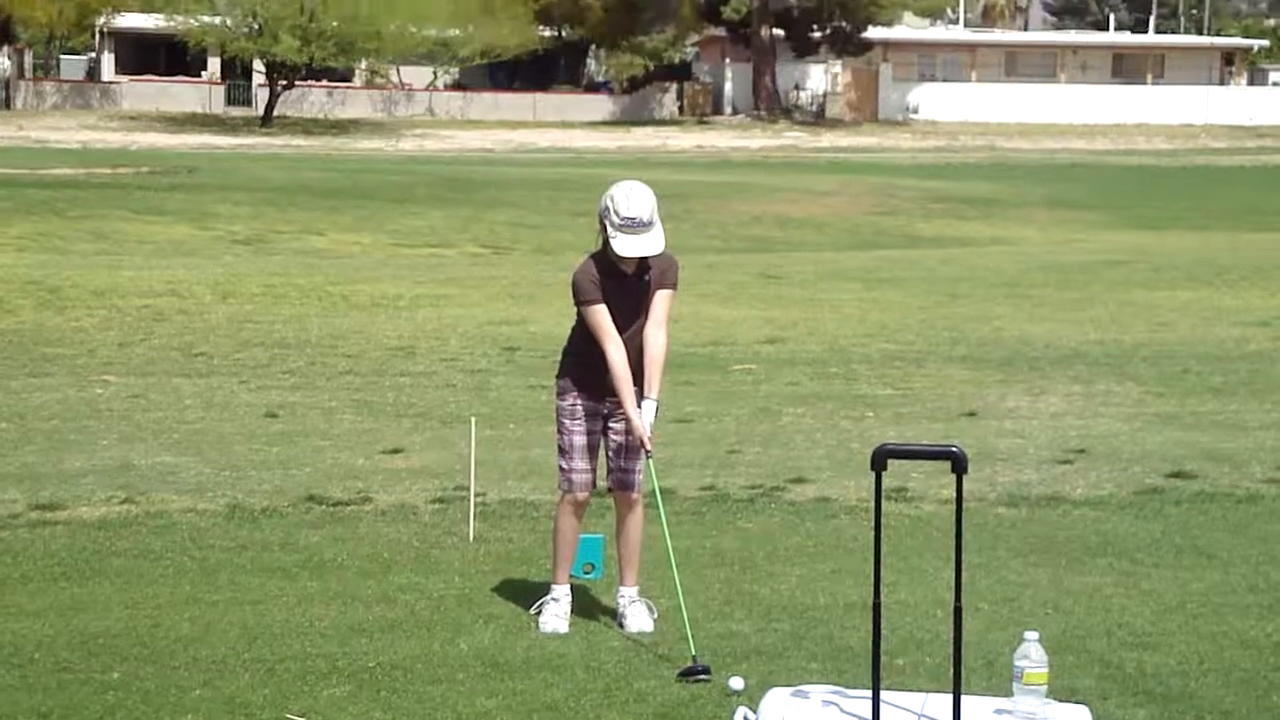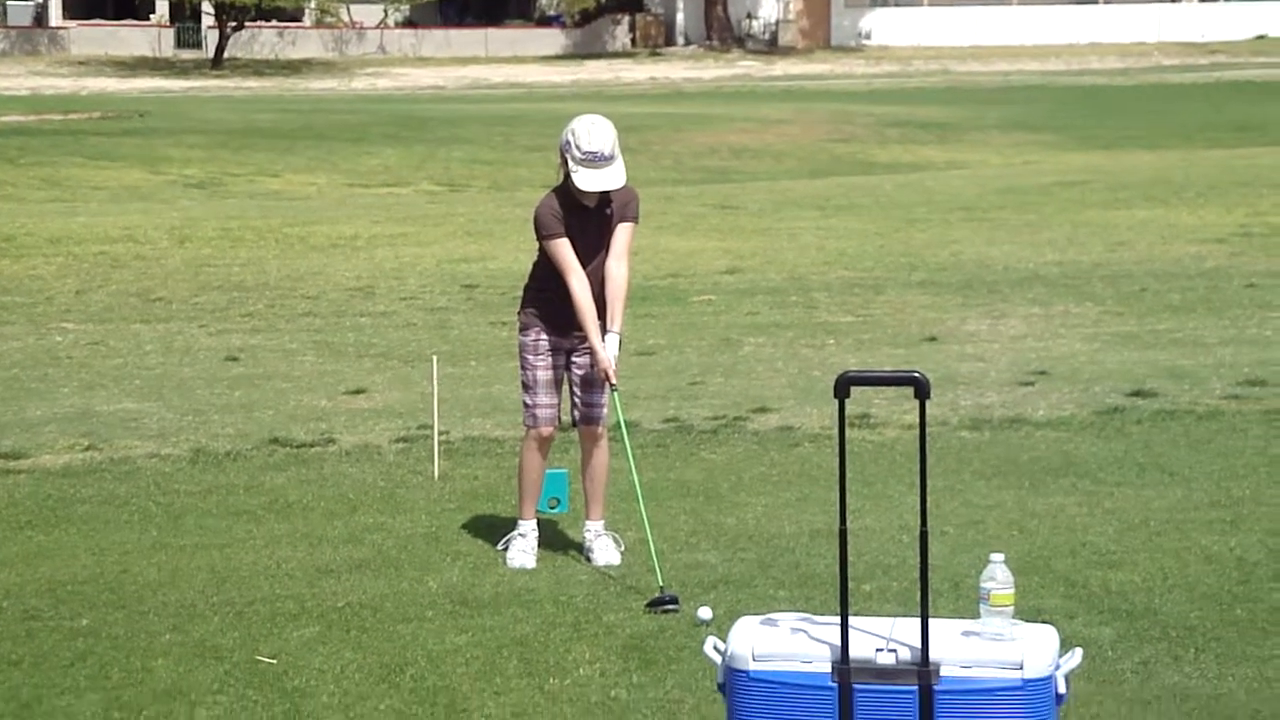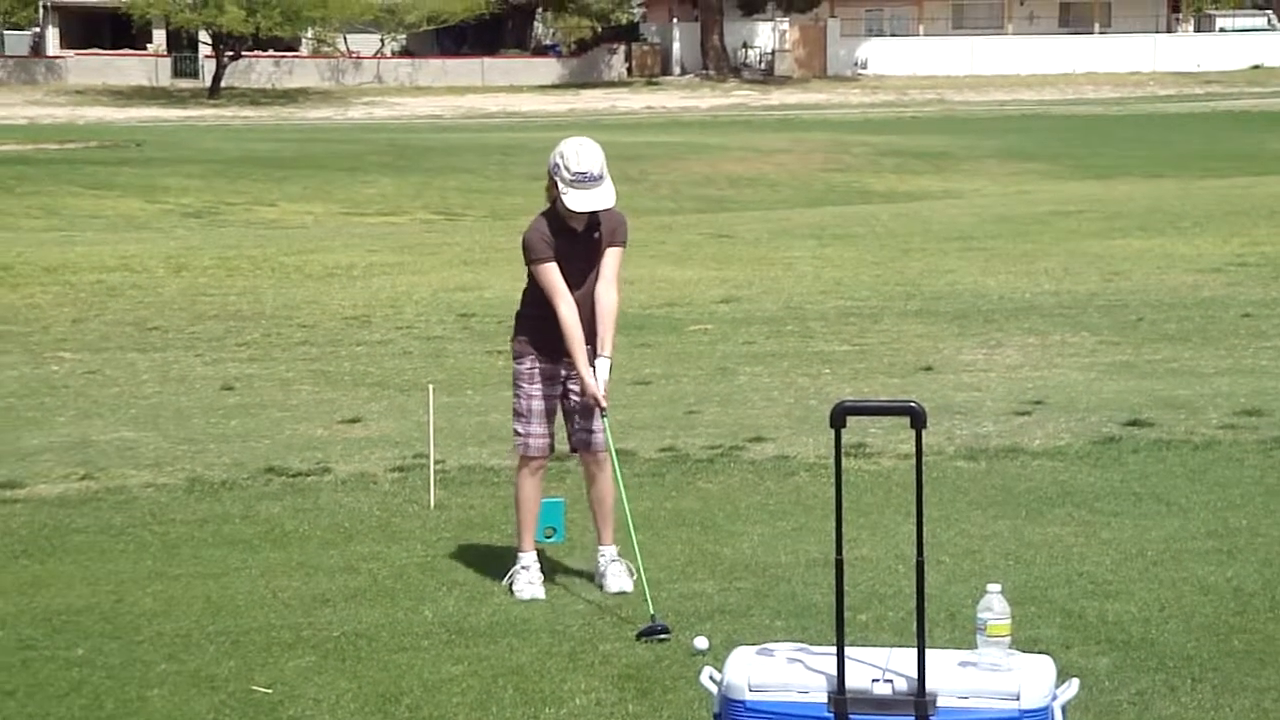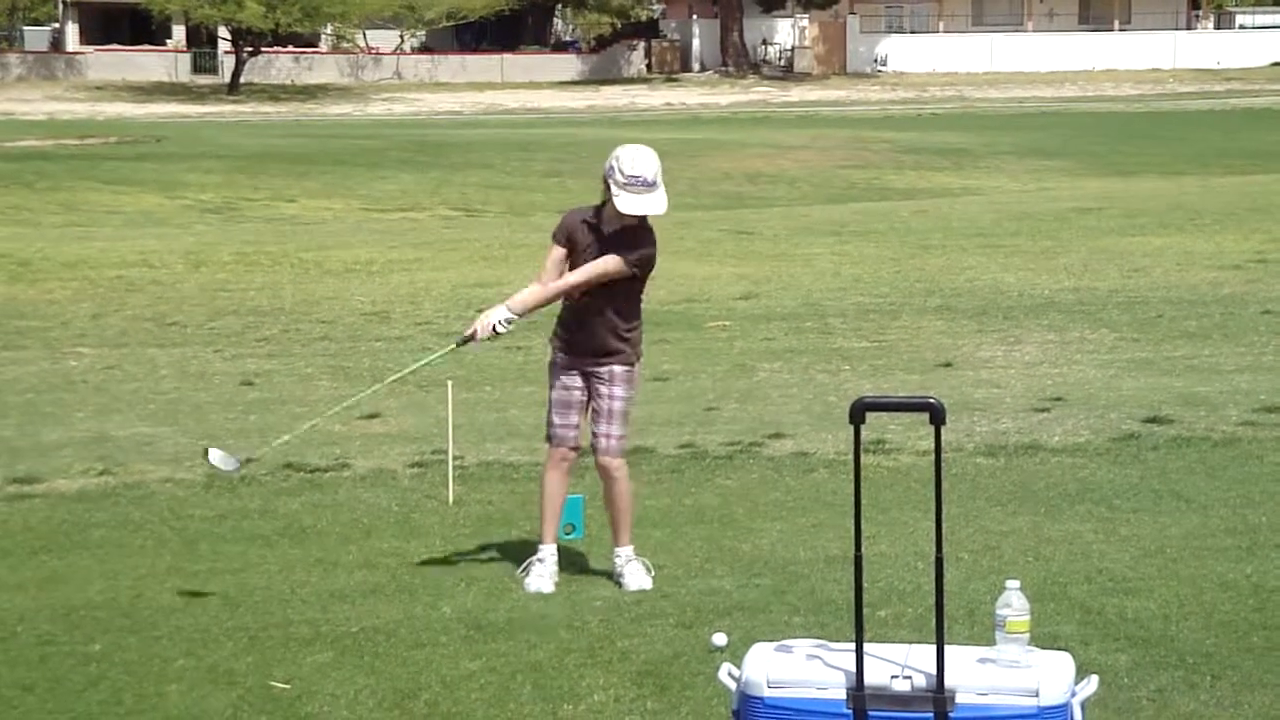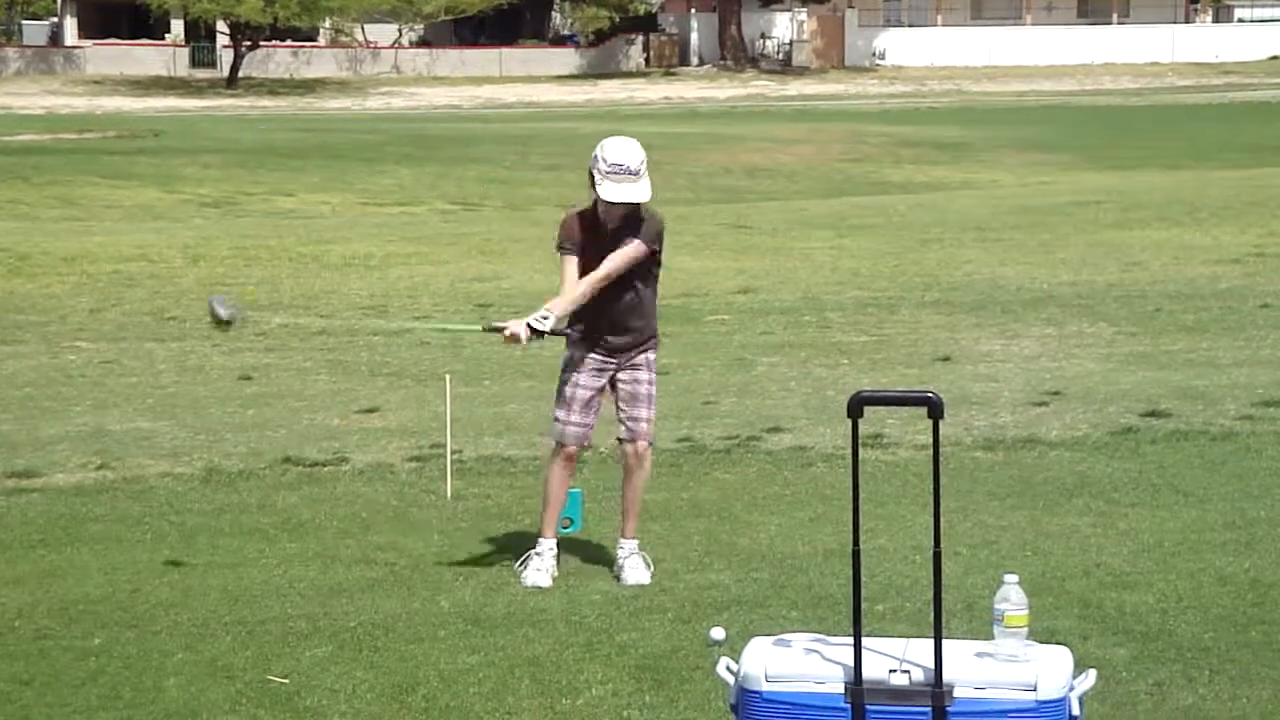
dt=1s
person 1, frame 1
left shoulder: (664, 267)
right shoulder: (588, 276)
left elbow: (655, 334)
right elbow: (612, 346)
left wrist: (649, 403)
right wrist: (632, 414)
left hip: (632, 390)
right hip: (582, 390)
left knee: (628, 494)
right knee: (576, 493)
left ankle: (629, 596)
right ankle: (559, 593)
person 1, frame 2
left shoulder: (625, 200)
right shoulder: (549, 210)
left elbow: (616, 267)
right elbow: (576, 279)
left wrist: (613, 335)
right wrist: (597, 347)
left hip: (595, 325)
right hip: (544, 325)
left knee: (594, 428)
right knee: (541, 429)
left ankle: (596, 529)
right ankle: (525, 529)
person 1, frame 3
left shoulder: (613, 224)
right shoulder: (539, 235)
left elbow: (606, 291)
right elbow: (563, 306)
left wrist: (603, 361)
right wrist: (585, 374)
left hip: (588, 351)
right hip: (537, 352)
left knee: (596, 454)
right knee: (533, 456)
left ankle: (608, 555)
right ankle: (526, 561)
person 1, frame 4
left shoulder: (641, 244)
right shoulder: (576, 222)
left elbow: (576, 281)
right elbow: (547, 284)
left wrist: (509, 314)
right wrist: (500, 310)
left hip: (616, 358)
right hip: (569, 351)
left knee: (610, 458)
right knee: (561, 451)
left ankle: (625, 554)
right ankle: (546, 554)
person 1, frame 5
left shoulder: (648, 225)
right shoulder: (575, 227)
left elbow: (600, 277)
right elbow: (572, 290)
left wrist: (543, 317)
right wrist: (539, 322)
left hip: (637, 349)
right hip: (590, 348)
left knee: (638, 447)
right knee: (567, 447)
left ankle: (628, 547)
right ankle: (545, 546)
